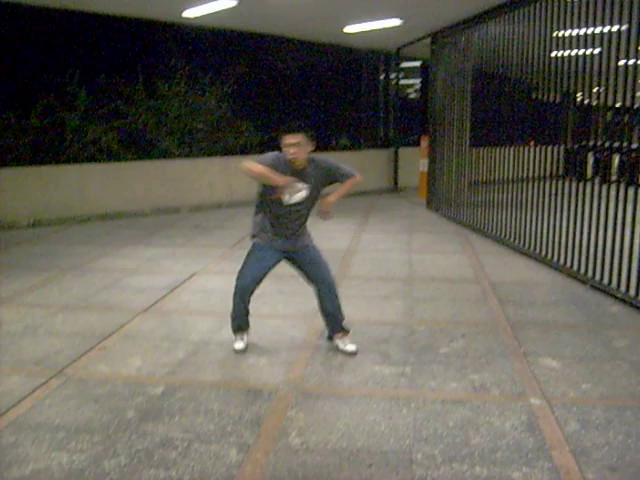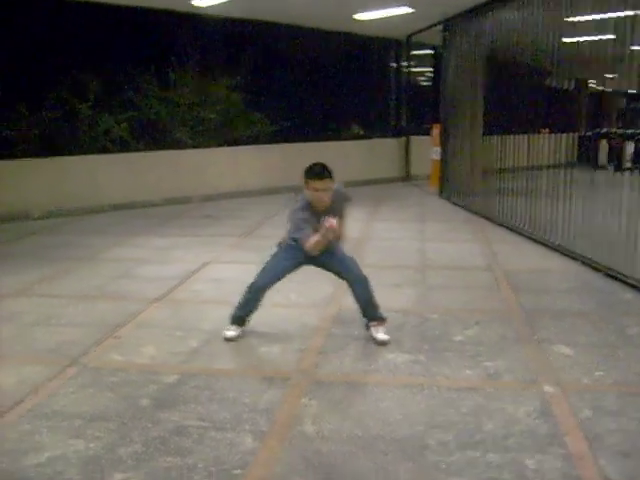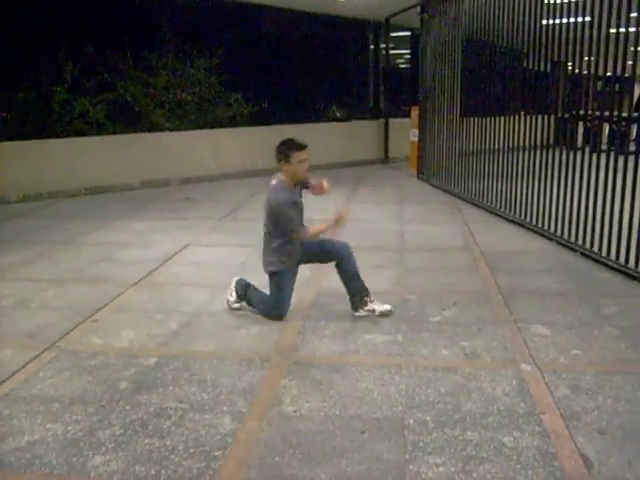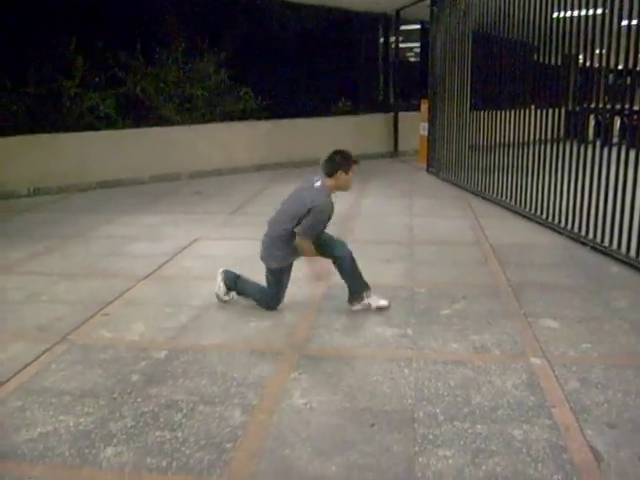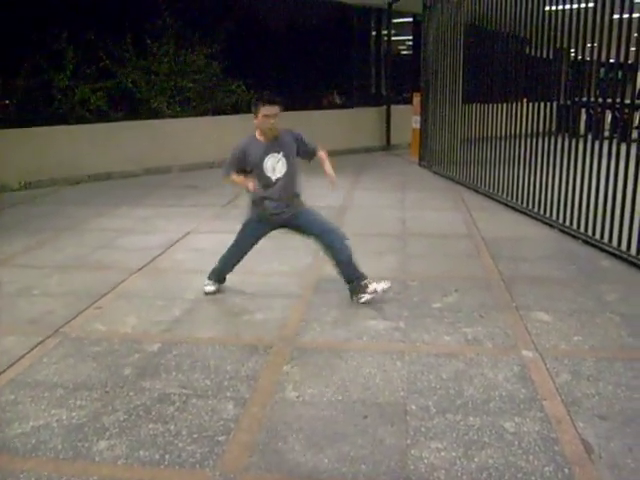
dt=1s
person 1, frame 1
left shoulder: (320, 166)
right shoulder: (276, 161)
left elbow: (355, 178)
right elbow: (247, 166)
left wrist: (332, 198)
right wrist: (280, 181)
left hip: (299, 240)
right hip: (268, 240)
left knee: (326, 282)
right knee: (243, 285)
left ankle: (338, 332)
right ankle: (240, 331)
person 1, frame 2
left shoulder: (338, 193)
right shoulder: (299, 213)
right elbow: (311, 247)
left wrist: (337, 232)
right wrist: (325, 234)
left hip: (328, 246)
right hip: (295, 248)
left knee: (357, 277)
right knee: (260, 284)
left ankle: (375, 322)
right ankle: (237, 322)
person 1, frame 3
left shoulder: (290, 177)
right shoulder: (280, 199)
left elbow: (317, 186)
right elbow: (302, 235)
left wrist: (320, 186)
right wrist: (333, 224)
left hip: (299, 245)
right hip: (281, 257)
left knee: (342, 250)
right knee: (276, 313)
left ankle: (362, 303)
right ankle: (241, 288)
person 1, frame 4
left shoulder: (316, 183)
right shoulder: (322, 203)
right elbow: (301, 241)
left hip: (290, 231)
right hip: (279, 248)
left knee: (340, 250)
right knee: (271, 302)
left ankle: (359, 298)
right ankle: (229, 280)
person 1, frame 5
left shoulder: (290, 137)
right shoulder: (246, 148)
left elbow: (316, 152)
right elbow: (230, 173)
left wrist: (328, 167)
right wrist: (246, 182)
left hip: (292, 208)
right hip: (262, 211)
left knee: (334, 239)
right knee: (238, 249)
left ankle: (360, 287)
right ankle: (215, 279)
